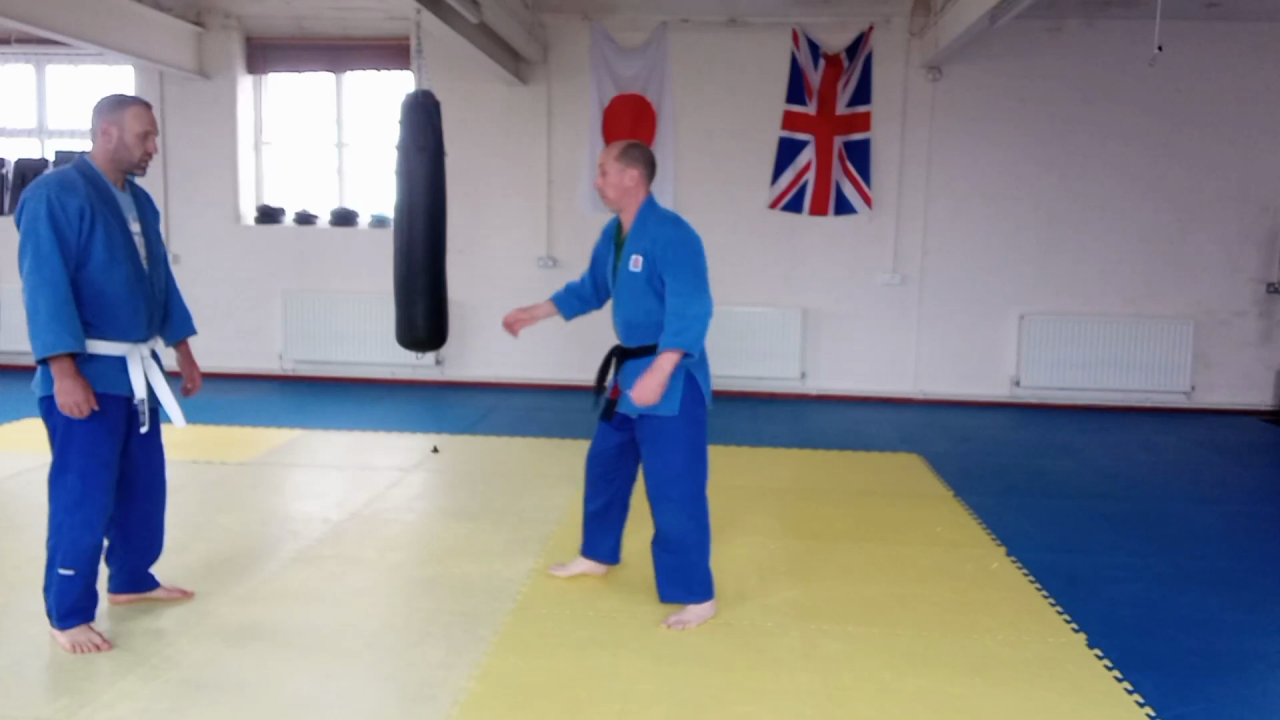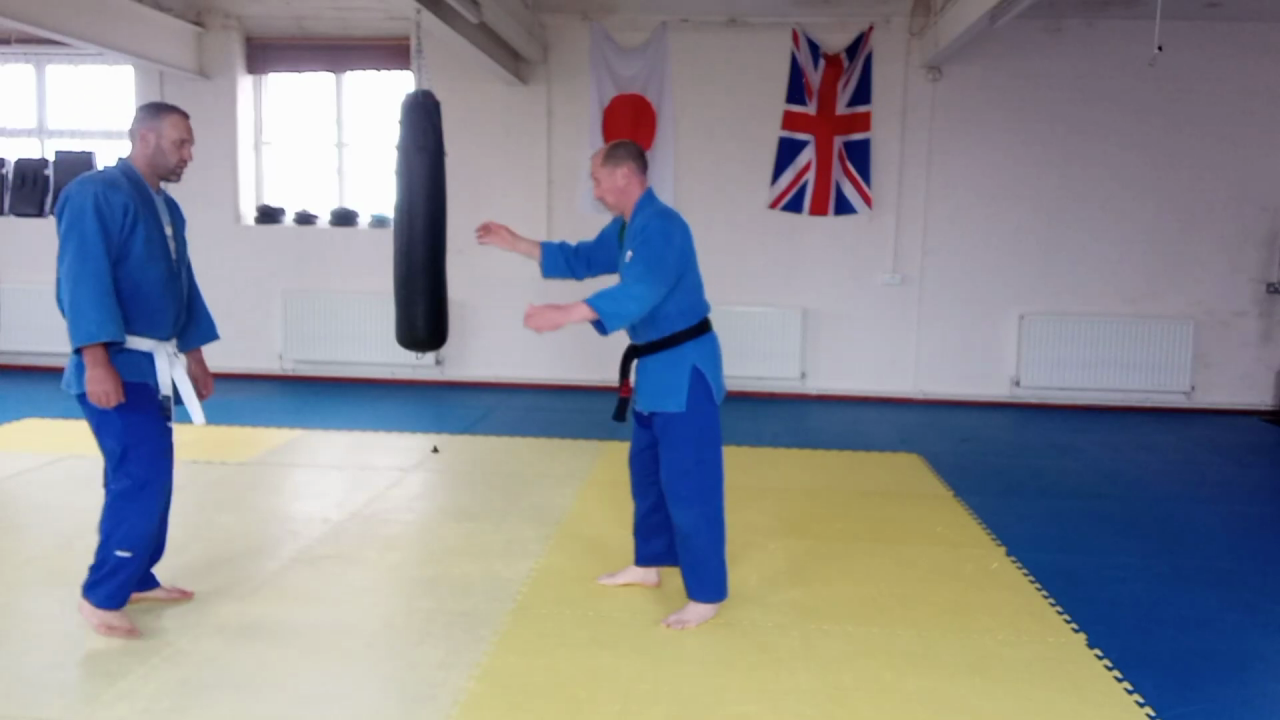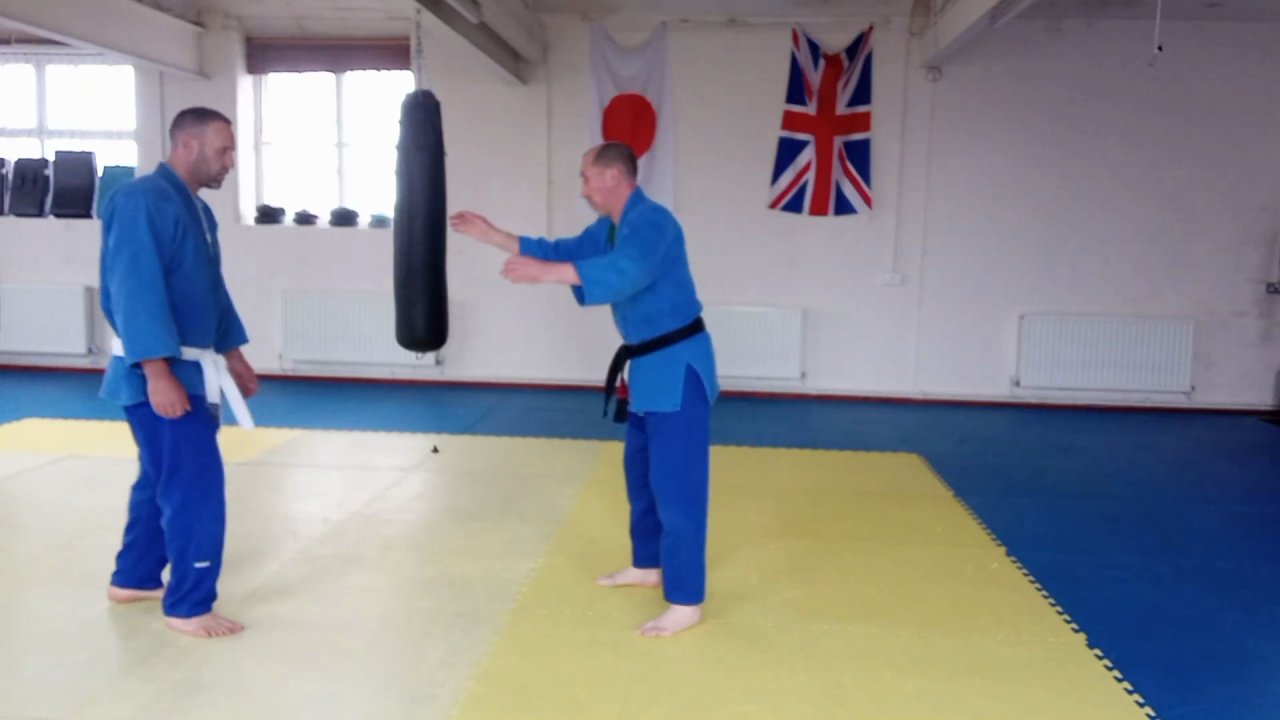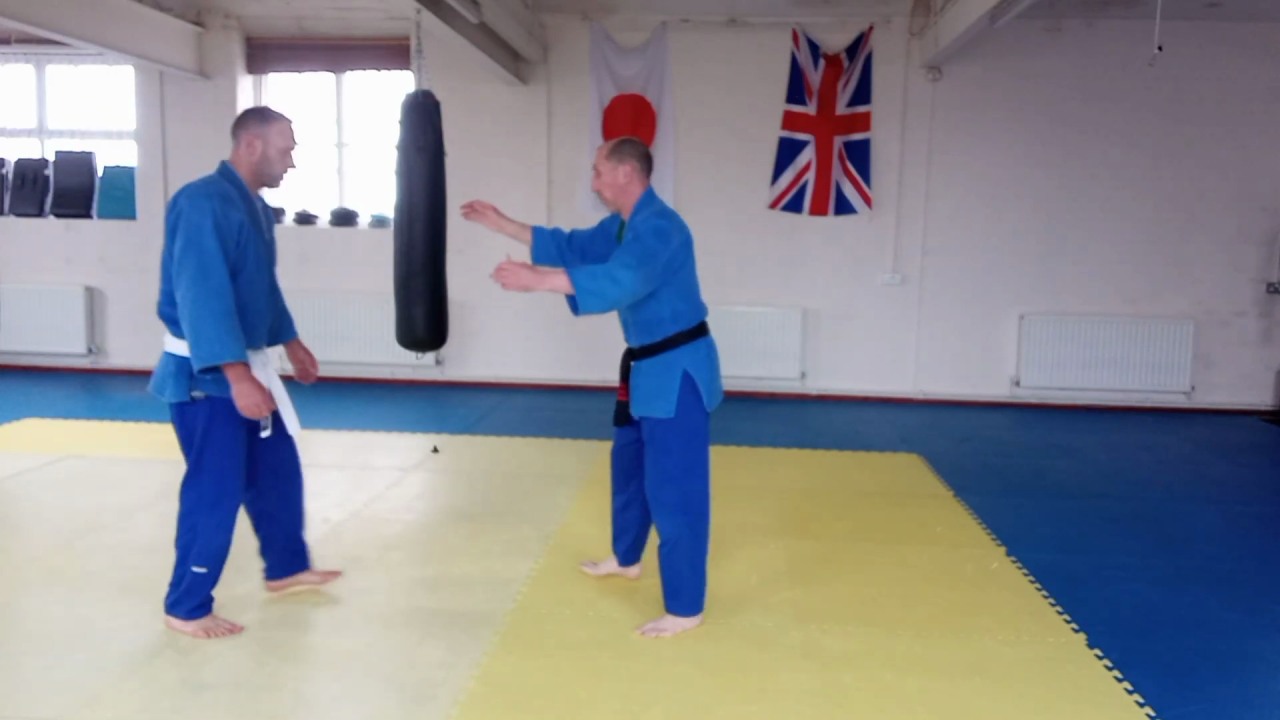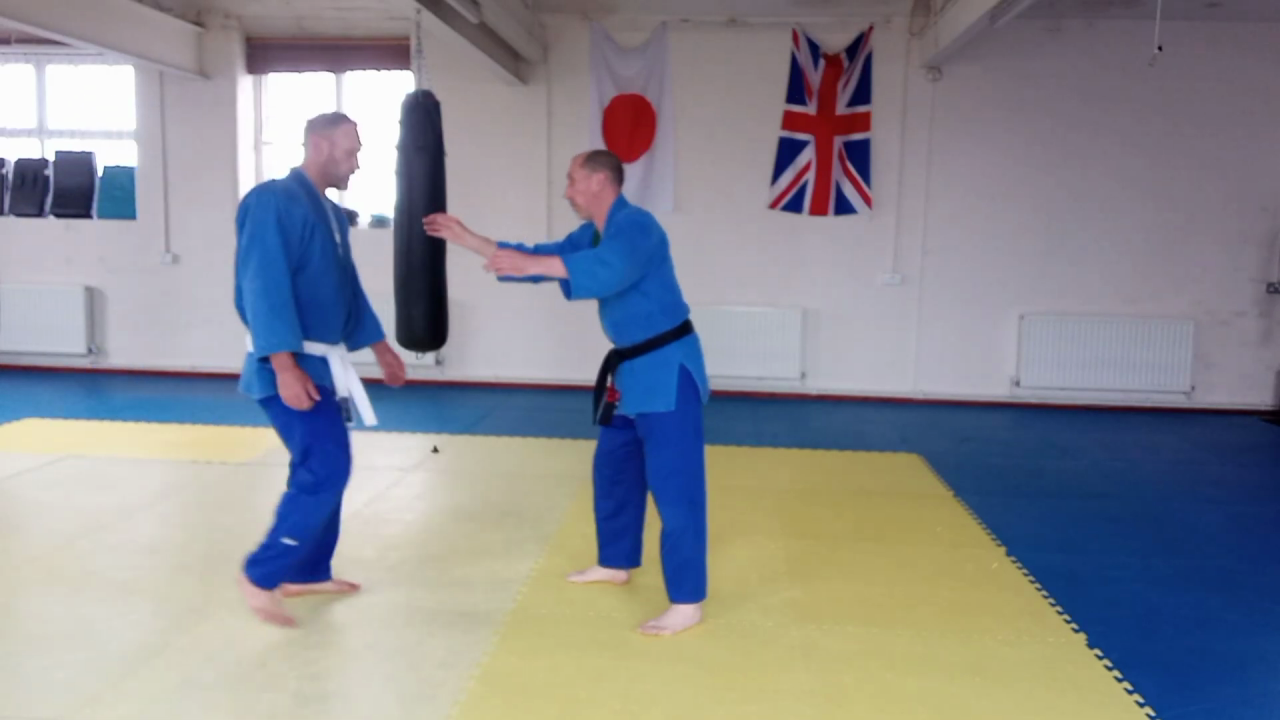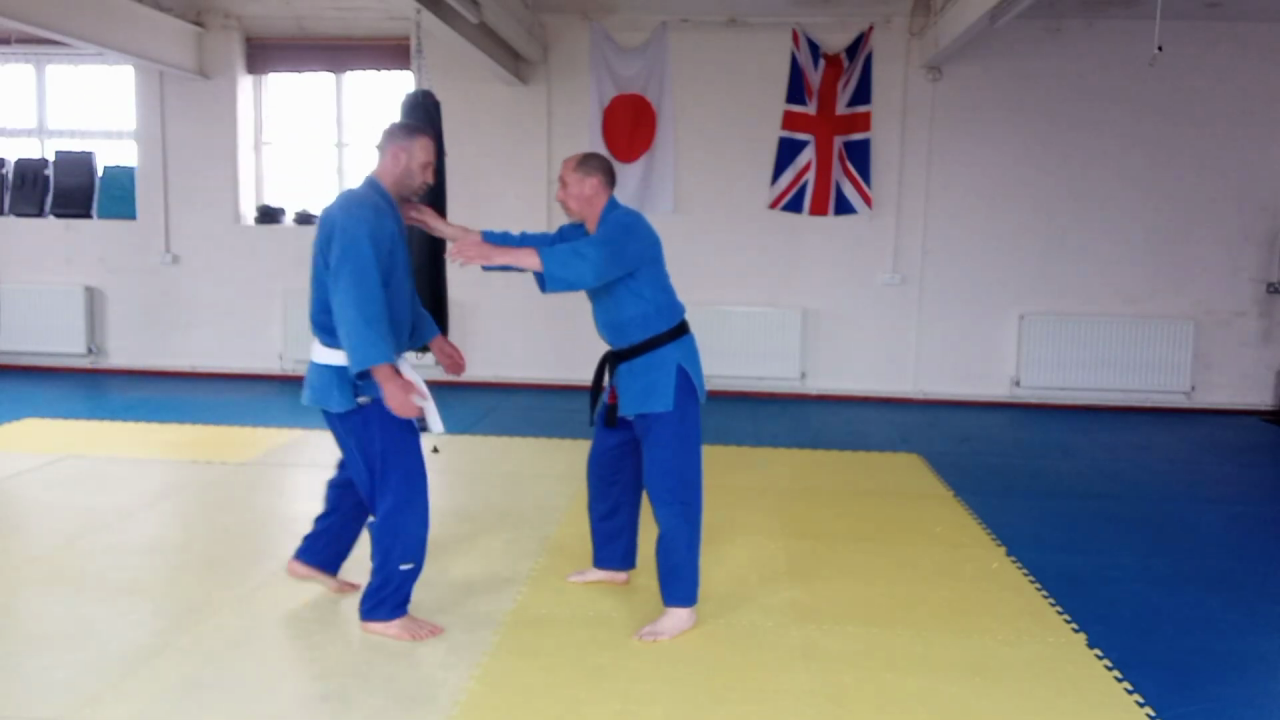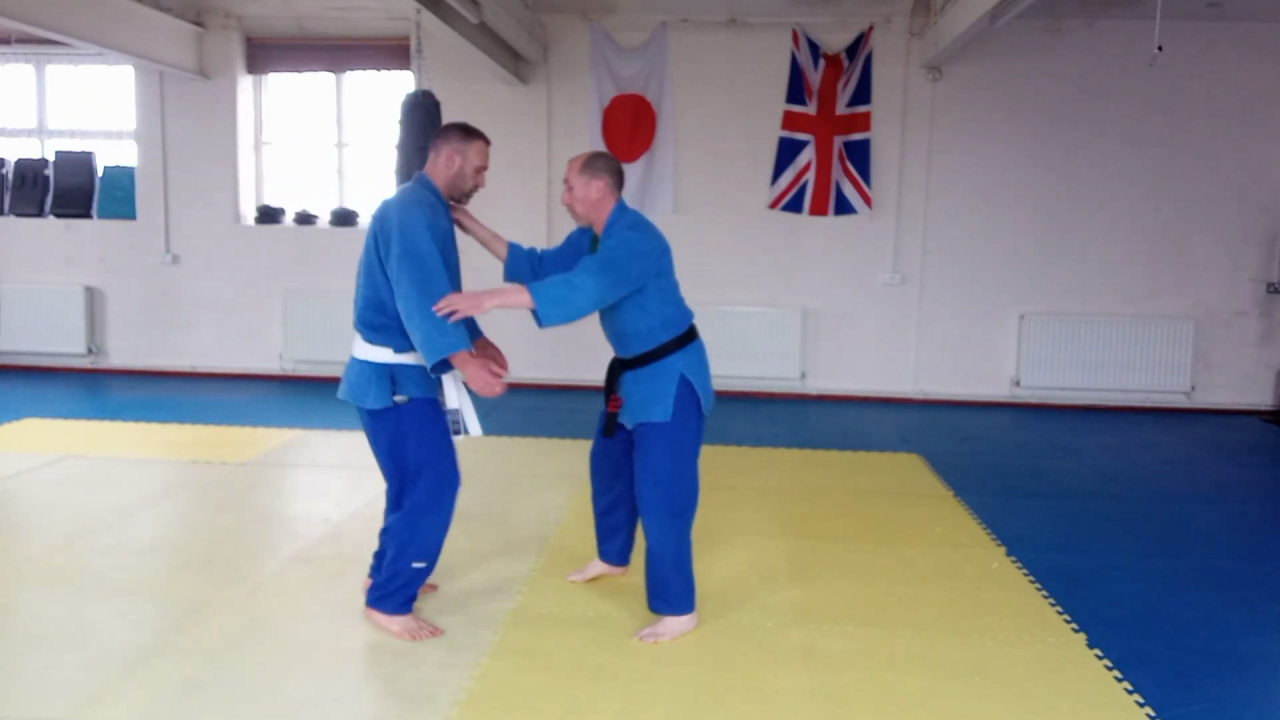
dt=0.4s
person 1, frame 1
left shoulder: (138, 201)
right shoulder: (54, 195)
left elbow: (160, 280)
right elbow: (47, 289)
left wrist: (182, 350)
right wrist: (63, 371)
left hip: (135, 367)
right hip: (85, 371)
left knee: (143, 482)
right knee: (84, 494)
left ankle: (131, 580)
right ankle: (68, 614)
person 1, frame 2
left shoulder: (166, 207)
right shoulder: (96, 194)
left elbow: (182, 285)
right elbow: (84, 281)
left wrist: (194, 357)
right wrist: (97, 361)
left hip: (153, 362)
right hip: (112, 364)
left knee: (140, 475)
right knee: (144, 475)
left ankle: (134, 578)
right ankle: (103, 594)
person 1, frame 3
left shoulder: (196, 209)
right shoulder: (141, 201)
right elbow: (136, 293)
left wrist: (233, 354)
right wrist: (159, 373)
left hip: (188, 367)
right hip: (157, 373)
left knee: (163, 478)
right knee: (196, 484)
left ankle: (134, 576)
right ankle: (186, 605)
person 1, frame 4
left shoulder: (255, 207)
right shoulder: (203, 203)
right elbow: (203, 298)
left wrist: (291, 343)
right wrist: (237, 376)
left hip: (244, 367)
right hip: (205, 374)
left knee: (277, 468)
right knee: (214, 488)
left ankle: (286, 566)
right ankle: (186, 607)
person 1, frame 5
left shoulder: (331, 213)
right shoulder: (271, 203)
left elbow: (347, 288)
right elbow: (265, 290)
left wrist: (379, 346)
right wrist: (285, 366)
left hip: (321, 361)
right hip: (290, 366)
left knee: (320, 469)
right knee: (325, 470)
left ankle: (304, 570)
right ankle: (265, 574)
person 1, frame 6
left shoulder: (382, 213)
right shoulder: (356, 215)
left elbow: (398, 296)
right elbow: (355, 303)
left wrist: (435, 340)
right wrist: (388, 376)
left hip: (362, 373)
right hip: (355, 376)
left knee: (362, 472)
right knee: (402, 486)
left ankle: (315, 557)
right ankle: (384, 610)
person 1, frame 7
left shoulder: (428, 210)
right shoulder: (413, 211)
left elbow: (440, 296)
right elbow: (421, 299)
left wrist: (479, 342)
right wrist: (466, 362)
left hip: (399, 369)
right hip: (394, 373)
left knee: (413, 476)
right knee: (434, 482)
left ankle: (388, 579)
right ankle: (387, 600)
person 2, frame 1
left shoulder: (672, 234)
right shoulder: (614, 233)
left elbow: (691, 311)
right elbow: (593, 288)
left wrist: (659, 372)
right wrist: (536, 312)
left hip: (671, 375)
right hip: (632, 370)
left knee: (674, 487)
right knee: (605, 464)
left ankle: (698, 597)
right ankle: (597, 554)
person 2, frame 2
left shoulder: (661, 226)
right shoulder: (624, 229)
left elbow: (636, 296)
right elbow: (583, 258)
left wrist: (565, 315)
right wrist: (517, 243)
left hip: (685, 367)
right hip: (656, 365)
left knee: (689, 482)
right knee: (648, 470)
left ankle: (706, 594)
right ankle: (649, 563)
person 2, frame 3
left shoulder: (651, 223)
right shoulder: (609, 227)
left elbow: (622, 273)
right elbow: (565, 251)
left wrist: (545, 274)
right wrist: (492, 235)
left hip: (677, 365)
right hip: (649, 364)
left knee: (676, 482)
right knee: (642, 471)
left ankle: (685, 602)
right ankle: (648, 564)
person 2, frame 4
left shoulder: (658, 226)
right shoulder: (622, 225)
left elbow: (619, 282)
right elbow: (573, 246)
left wrist: (539, 280)
right wrist: (503, 223)
left hip: (679, 370)
right hip: (653, 367)
left knee: (673, 487)
right knee: (629, 464)
left ankle: (685, 608)
right ankle: (625, 557)
person 2, frame 5
left shoulder: (635, 226)
right shoulder: (591, 234)
left elbow: (609, 270)
right elbow: (542, 256)
left wrist: (531, 265)
right wrist: (466, 238)
left hip: (668, 367)
right hip: (633, 368)
left knee: (674, 483)
right knee: (613, 467)
left ankle: (688, 602)
right ankle: (616, 562)
person 2, frame 6
left shoulder: (627, 228)
right shoulder: (582, 232)
left elbow: (584, 265)
right elbow: (524, 244)
left wrist: (495, 256)
right wrist: (443, 228)
left hip: (664, 367)
right hip: (630, 367)
left knee: (669, 485)
right knee: (609, 468)
left ankle: (681, 606)
right ankle: (612, 563)
person 2, frame 7
left shoulder: (634, 238)
right shoulder: (592, 236)
left elbow: (578, 289)
right elbow: (540, 266)
left wrist: (489, 299)
right wrist: (473, 228)
left hip: (671, 376)
right hip: (637, 374)
left knee: (660, 493)
right knee: (609, 464)
left ankle: (678, 610)
right ankle: (611, 558)
